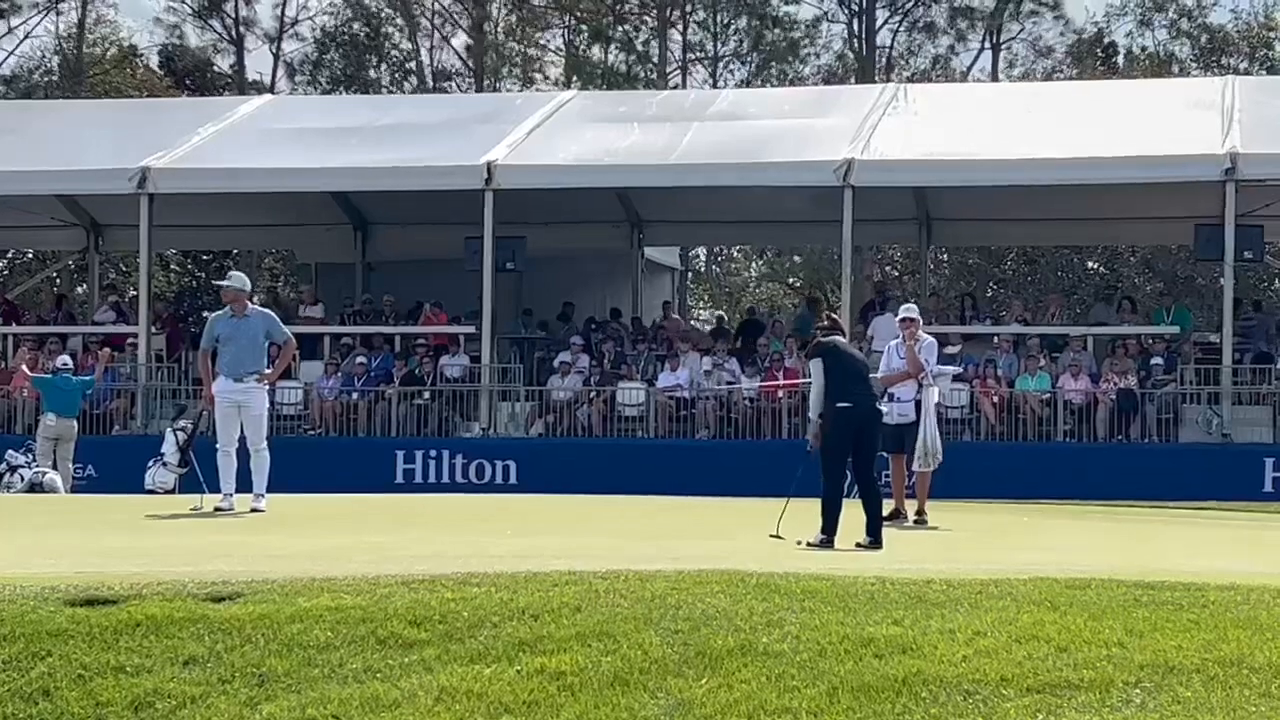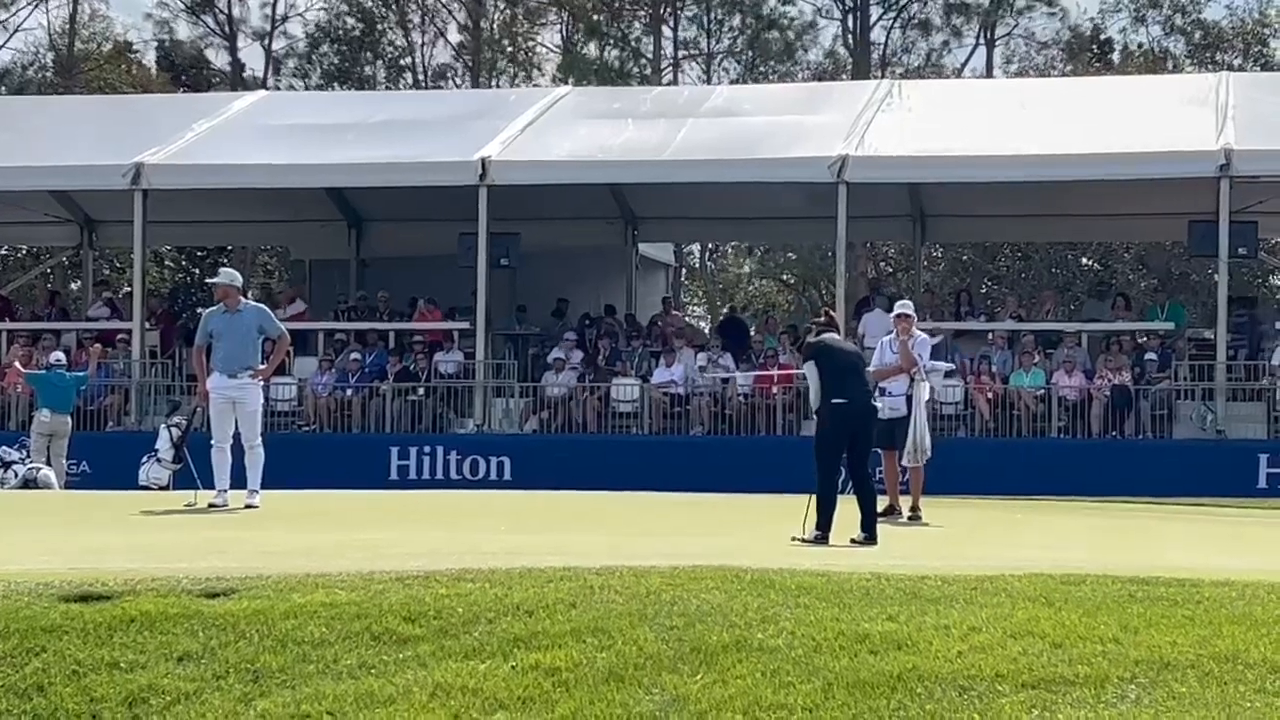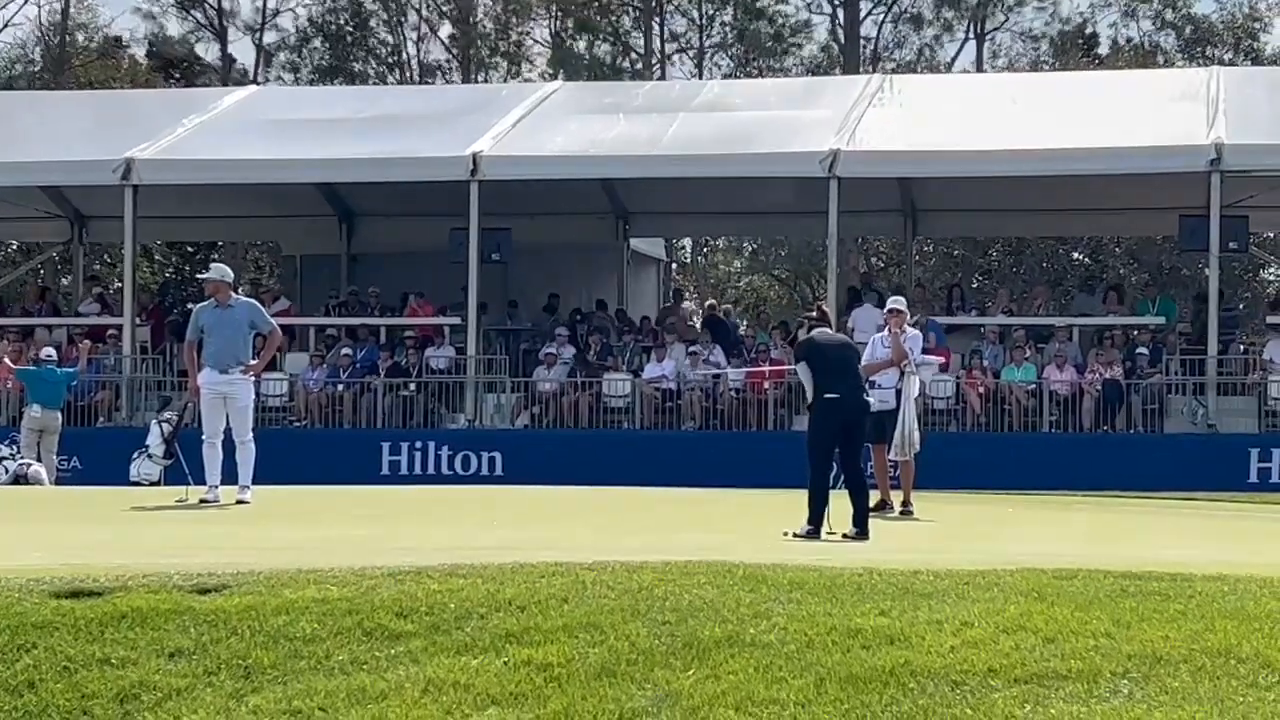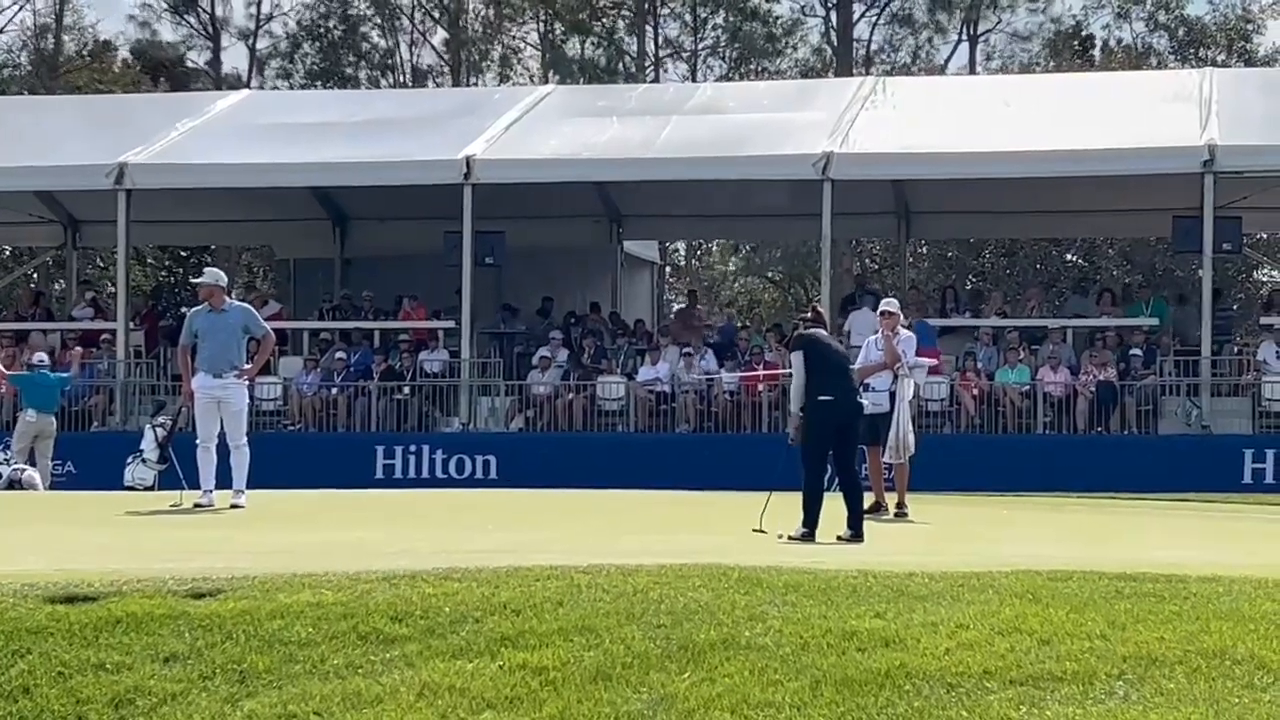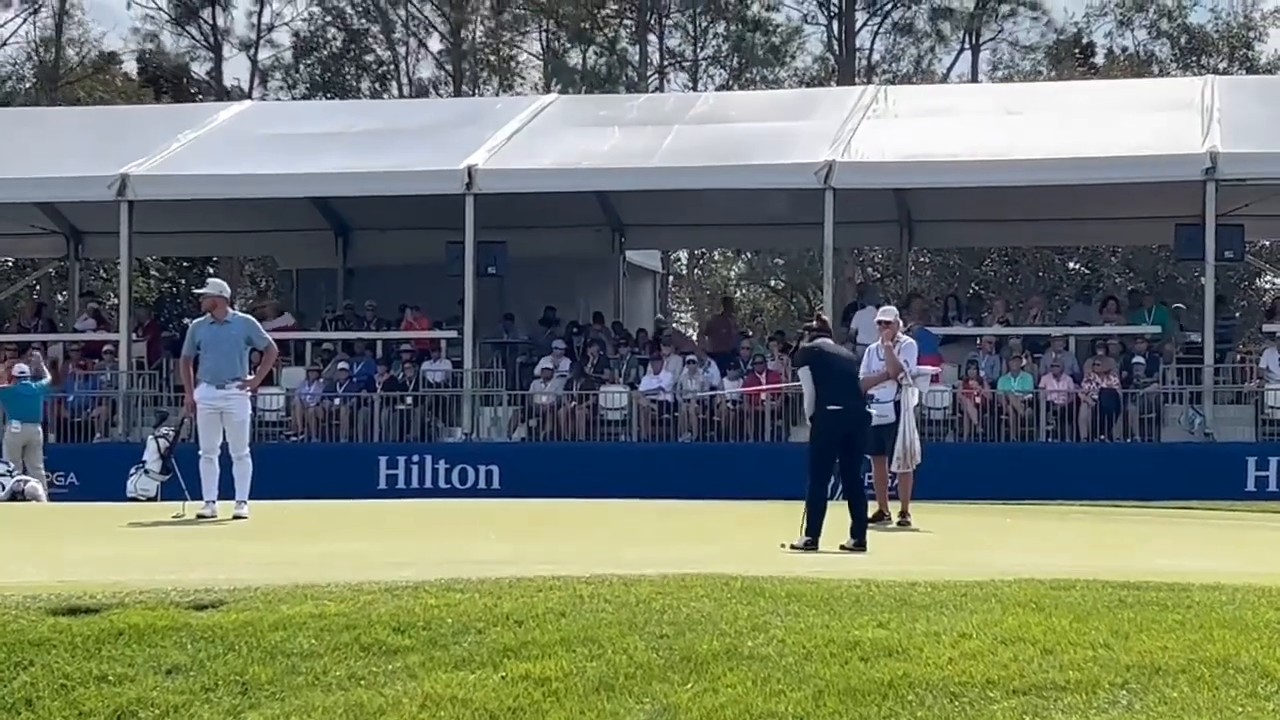
dt=0.7s
person 1, frame 1
left shoulder: (264, 317)
right shoulder: (216, 320)
left elbow: (290, 344)
right elbow: (204, 353)
left wrist: (274, 373)
right wrist: (207, 387)
left hip: (253, 387)
right hip: (224, 387)
left knee: (257, 444)
right knee: (225, 445)
left ankle: (259, 495)
right ankle: (227, 495)
person 1, frame 2
left shoulder: (258, 312)
right shoulder: (210, 316)
left elbow: (284, 338)
right elbow: (199, 349)
left wrist: (269, 369)
right wrist: (202, 382)
left hip: (248, 382)
right hip: (218, 383)
left knee: (252, 440)
right knee: (220, 441)
left ankle: (253, 491)
right ankle: (221, 491)
person 1, frame 3
left shoulder: (249, 307)
right shoulder: (201, 311)
left elbow: (275, 334)
right elbow: (190, 344)
left wrist: (260, 364)
right wrist: (193, 378)
left hip: (239, 377)
right hip: (209, 378)
left knee: (243, 436)
right knee: (211, 436)
left ankle: (244, 487)
right ankle: (212, 487)
person 1, frame 4
left shoulder: (242, 311)
right shoulder: (195, 315)
left elbow: (269, 338)
right elbow: (184, 349)
left wrist: (254, 368)
right wrist: (187, 382)
left hip: (233, 382)
right hip: (204, 382)
left knee: (237, 441)
right knee: (205, 441)
left ankle: (239, 491)
right ankle: (207, 491)
person 1, frame 5
left shoulder: (245, 323)
right shoulder: (197, 326)
left elbow: (271, 349)
right elbow: (186, 359)
left wrist: (257, 379)
right wrist: (189, 393)
left hip: (236, 392)
right hip: (206, 393)
left knee: (240, 451)
right knee: (208, 451)
left ankle: (241, 502)
right ankle: (209, 502)
person 2, frame 1
left shoulder: (819, 346)
right shoulder: (857, 353)
left elbow: (818, 387)
left wrist: (814, 421)
left hip: (842, 412)
right hip: (870, 412)
left knee: (833, 475)
right knee: (866, 474)
left ankle: (827, 534)
right ankle: (874, 535)
person 2, frame 2
left shoulder: (812, 346)
right shoulder: (853, 348)
left elbow: (816, 389)
left wrist: (819, 416)
left hip: (837, 410)
right hip: (865, 408)
left knee: (827, 471)
right knee: (860, 470)
left ankle: (822, 531)
right ankle: (869, 532)
person 2, frame 3
left shoulder: (804, 345)
right shoulder: (847, 342)
left elbow: (810, 387)
right elbow: (853, 376)
left wrist: (814, 410)
left hip: (829, 405)
right hip: (858, 403)
left knee: (820, 466)
right knee: (853, 465)
left ankle: (813, 526)
right ankle: (860, 526)
person 2, frame 4
left shoulder: (801, 339)
right shoulder: (836, 345)
left elbow: (799, 380)
left wrist: (795, 415)
right wrist: (805, 418)
left hip: (822, 406)
right hip: (850, 405)
left knee: (814, 468)
right knee: (847, 468)
left ankle: (808, 528)
right ankle: (855, 528)
person 2, frame 5
left shoulder: (806, 352)
right shoulder: (846, 353)
left elbow: (810, 392)
right elbow: (854, 387)
left wrist: (812, 419)
left hip: (830, 415)
right hip: (859, 414)
left knee: (818, 478)
right knee: (852, 477)
left ankle: (810, 537)
right ankle: (857, 537)
person 3, frame 1
left shoulder: (929, 343)
right shoulder: (891, 347)
left elbow: (918, 370)
right elbow: (883, 379)
left wrist: (910, 344)
right wrist: (907, 374)
left hip: (917, 409)
right hip: (893, 410)
right knee: (895, 458)
left ankle: (921, 510)
right ankle: (899, 508)
person 3, frame 2
left shoulder: (922, 340)
right shoulder: (884, 342)
left elbow: (911, 365)
right elbow: (874, 374)
left wrist: (904, 338)
right wrist: (899, 368)
left hip: (909, 405)
right hip: (885, 405)
right knee: (888, 455)
left ankle: (915, 506)
right ankle: (893, 504)
person 3, frame 3
left shoulder: (914, 336)
right shoulder: (876, 339)
left elbow: (902, 358)
right elbow: (865, 369)
left wrist: (895, 333)
right wrist: (889, 362)
left hip: (898, 399)
right hip: (875, 399)
right knee: (877, 449)
left ankle: (906, 501)
right ankle: (885, 499)
person 3, frame 4
left shoulder: (907, 338)
right shoulder: (870, 341)
left elbow: (895, 362)
right elbow: (859, 372)
left wrist: (888, 335)
right wrist: (883, 365)
left hip: (892, 401)
right hip: (869, 402)
right knee: (872, 452)
left ankle: (901, 503)
right ankle: (879, 501)
person 3, frame 5
left shoulder: (908, 345)
right shoulder: (871, 349)
left elbow: (897, 372)
right elbow: (861, 382)
left wrist: (888, 345)
right wrist: (885, 375)
left hip: (897, 410)
right hip: (874, 411)
right knee: (877, 462)
left ankle: (904, 512)
right ankle: (883, 510)
